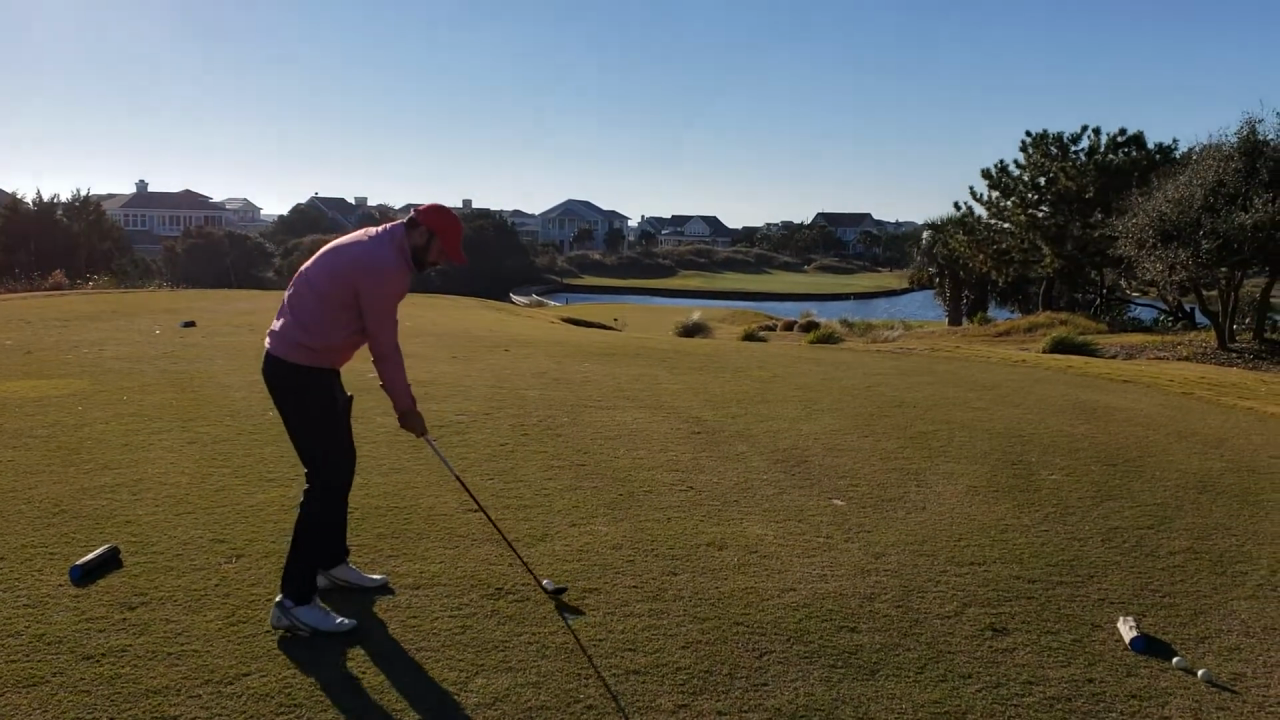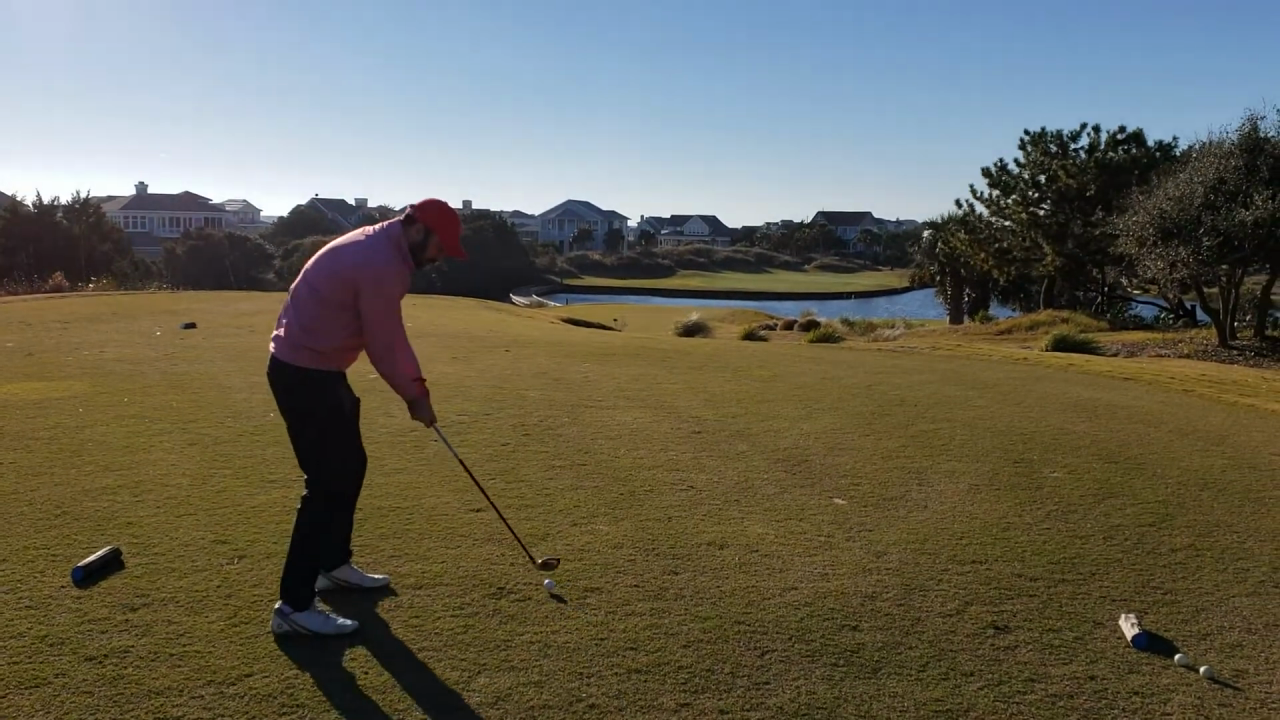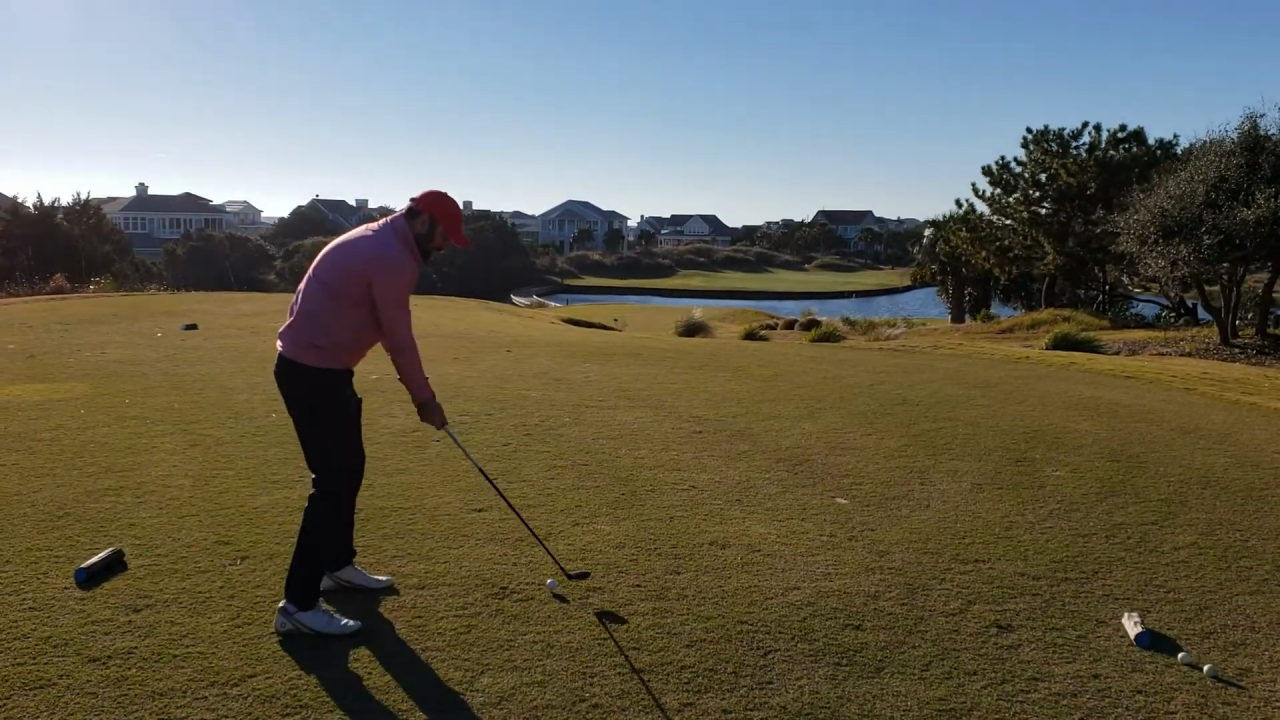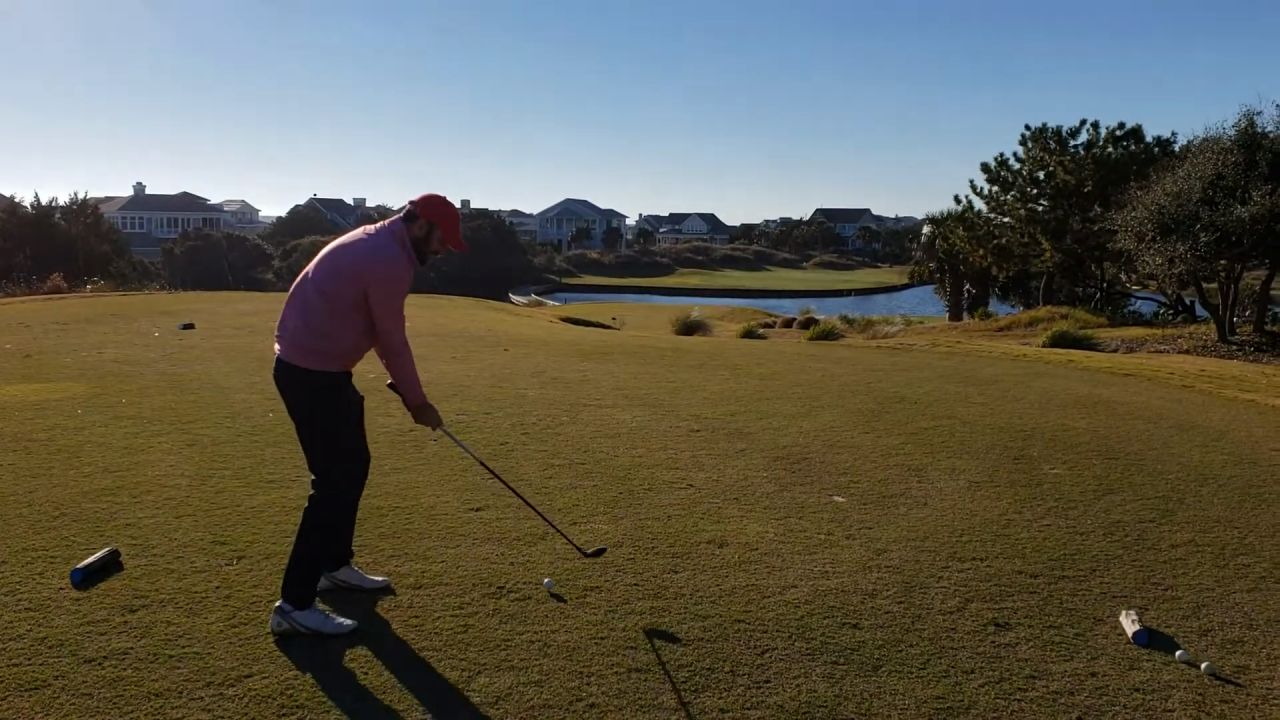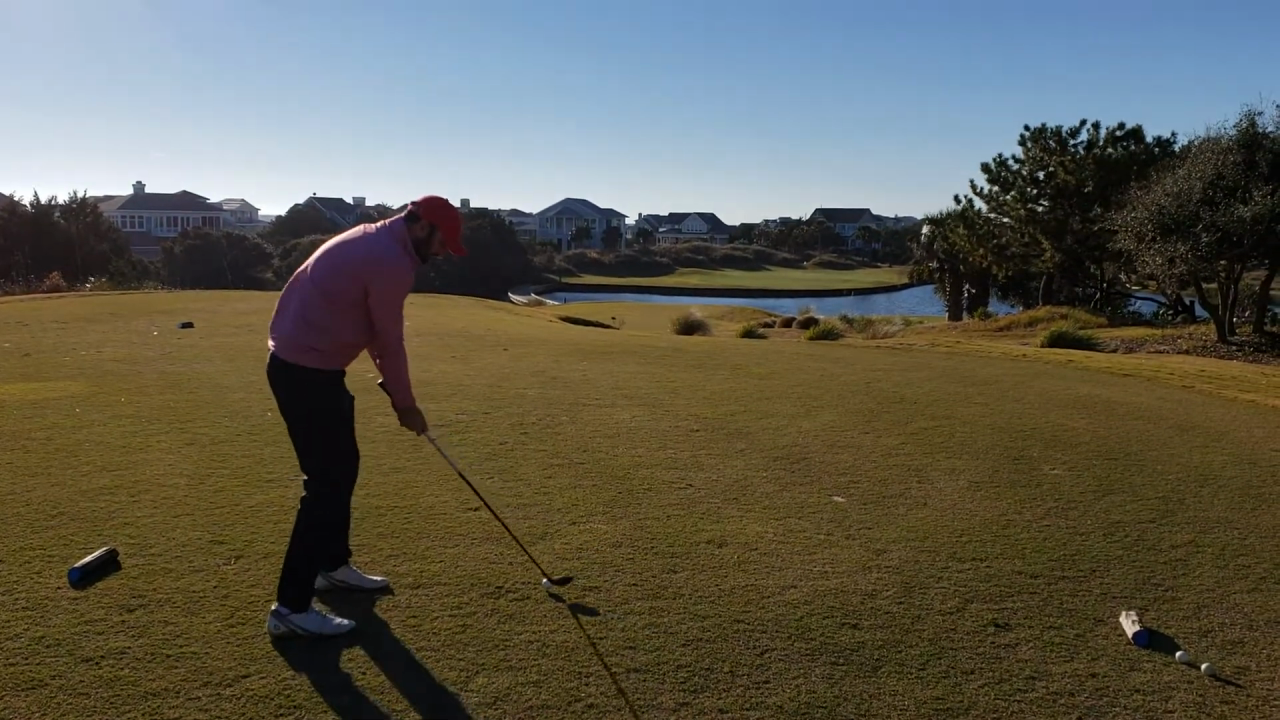
dt=0.4s
person 1, frame 1
left shoulder: (380, 250)
right shoulder: (383, 265)
left elbow: (381, 343)
right elbow: (384, 347)
left wrist: (403, 397)
right wrist: (406, 407)
left hip: (308, 362)
right hip: (298, 367)
left knee: (339, 466)
right knee: (329, 475)
left ankle: (330, 563)
right ankle: (295, 599)
person 1, frame 2
left shoulder: (379, 250)
right shoulder: (381, 264)
left elbow: (392, 332)
right elbow: (381, 348)
left wrist: (418, 384)
right wrist: (414, 398)
left hip: (315, 368)
right hip: (303, 373)
left knee: (349, 466)
right knee: (329, 481)
left ankle: (333, 564)
right ankle: (293, 605)
person 1, frame 3
left shoulder: (380, 243)
right shoulder: (392, 258)
left elbow: (396, 332)
right elbow: (399, 340)
left wrist: (421, 387)
right wrist: (425, 399)
left hip: (317, 365)
right hip: (312, 371)
left knee: (348, 468)
right knee: (335, 480)
left ankle: (337, 565)
right ankle: (298, 605)
person 1, frame 4
left shoulder: (374, 244)
right shoulder: (389, 263)
left elbow: (383, 336)
right elbow: (394, 342)
left wrist: (407, 390)
right wrist: (417, 401)
left hip: (313, 366)
right hip: (313, 374)
left knee: (351, 467)
right knee: (335, 482)
left ankle: (334, 565)
right ankle: (294, 604)
person 1, frame 5
left shoulder: (373, 242)
right shoulder: (391, 262)
left elbow: (376, 333)
right elbow: (390, 342)
left wrist: (396, 390)
right wrist: (406, 404)
left hip: (302, 362)
right hip: (307, 371)
left knee: (342, 468)
right knee: (328, 482)
left ankle: (333, 564)
right ankle: (291, 606)
